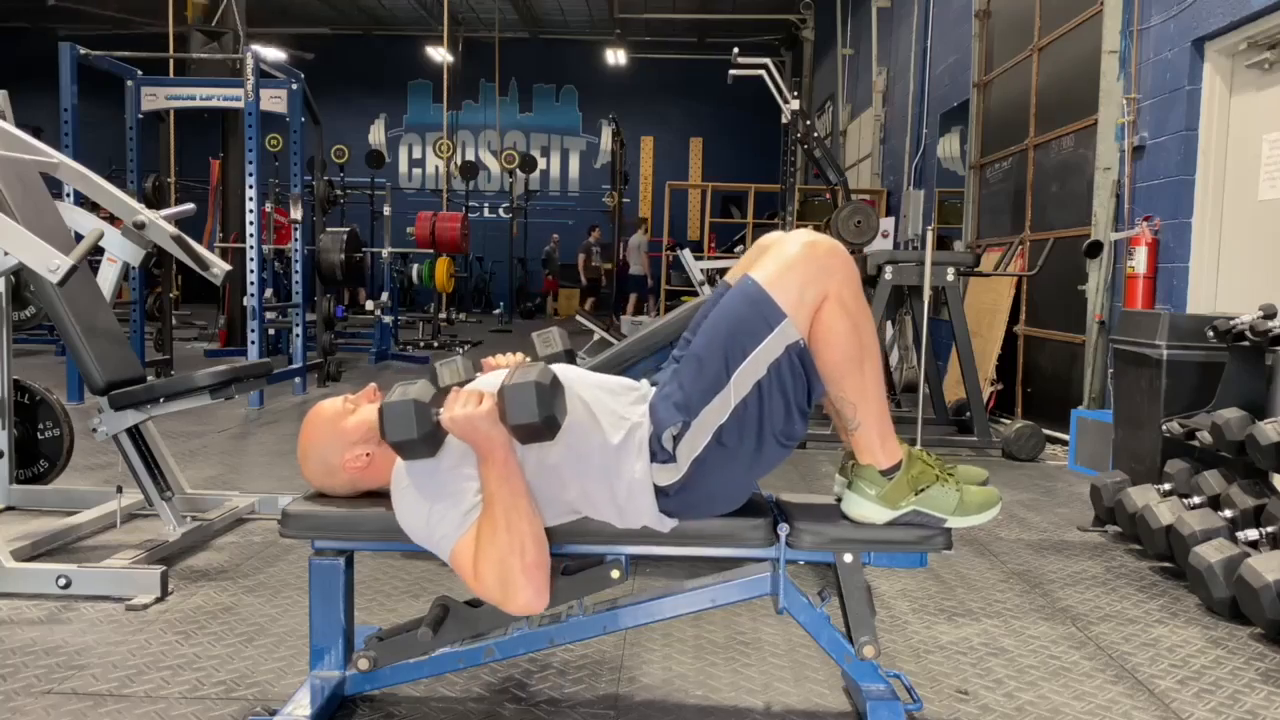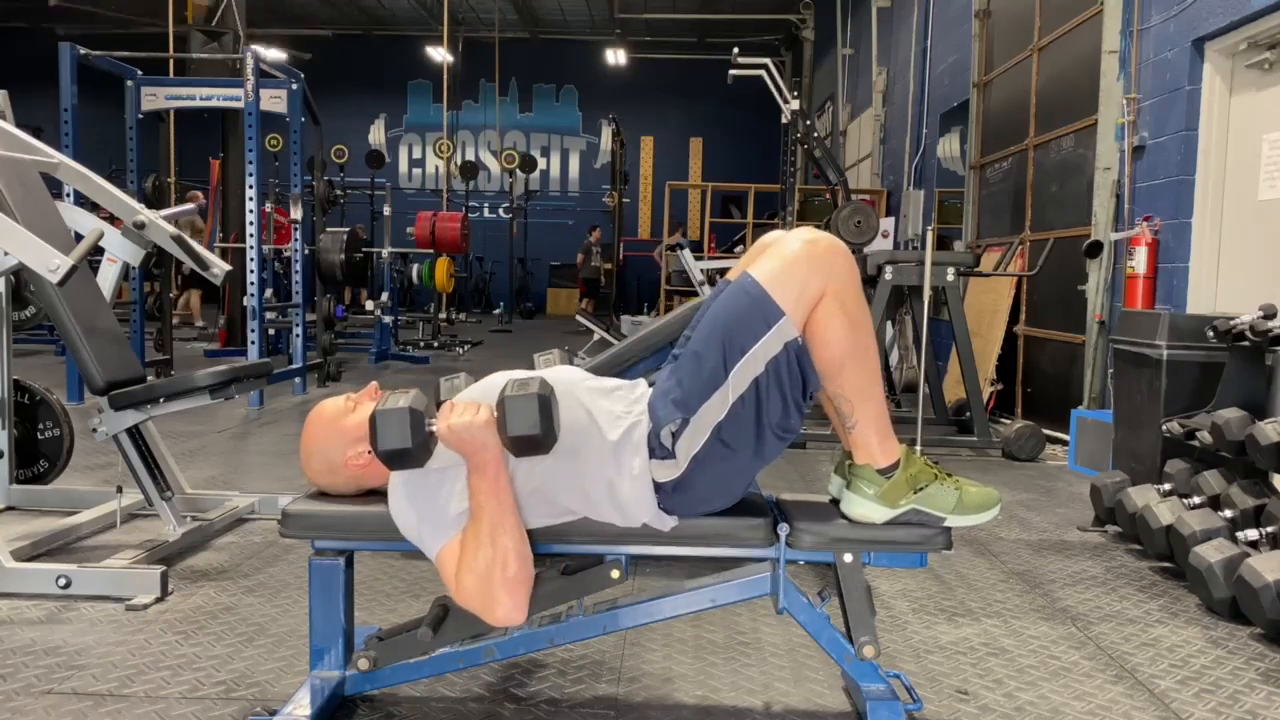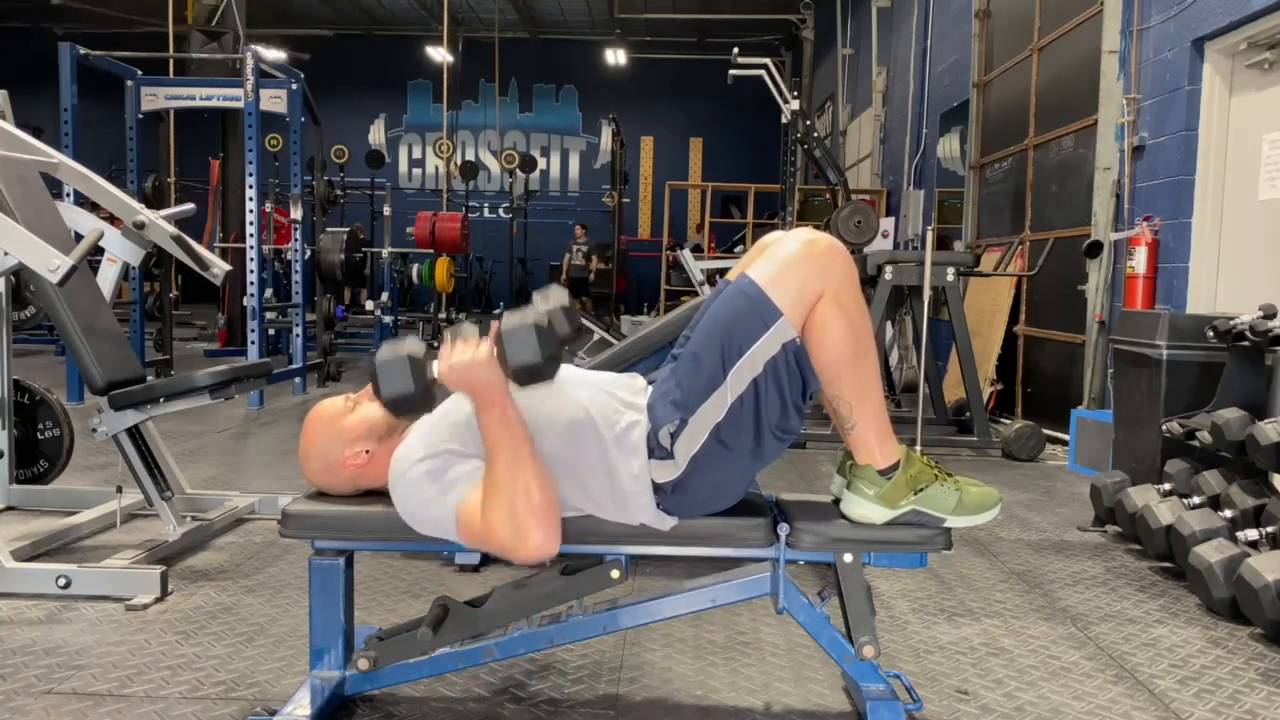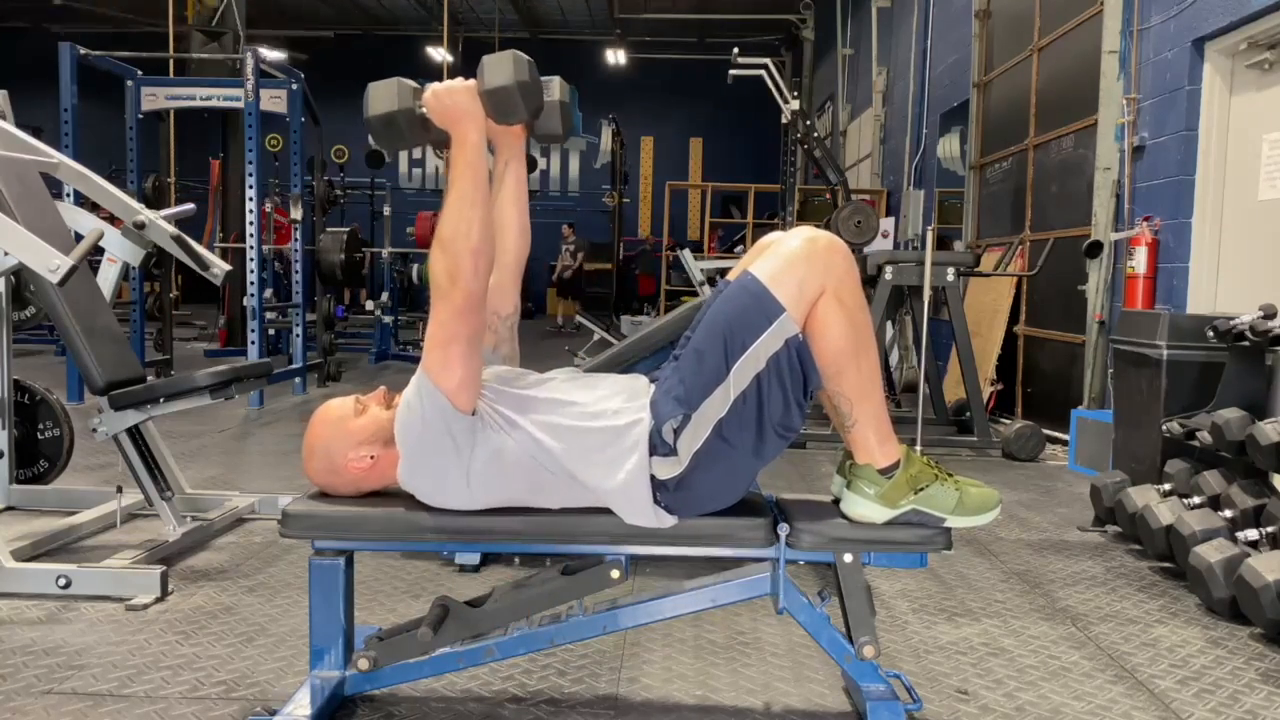
dt=1s
person 1, frame 1
left shoulder: (435, 442)
right shoulder: (423, 488)
right elbow: (524, 590)
left wrist: (515, 380)
right wrist: (491, 445)
left hip: (655, 403)
right hip: (682, 456)
left knee: (779, 248)
right knee: (818, 262)
left ankle: (872, 458)
right ankle: (886, 477)
person 1, frame 2
left shoulder: (432, 447)
right shoulder: (421, 488)
right elbow: (505, 602)
right wrist: (484, 456)
left hip: (653, 407)
right hip: (677, 456)
left knee: (780, 249)
right knee: (816, 260)
left ankle: (863, 458)
right ankle: (884, 477)
person 1, frame 3
left shoulder: (430, 435)
right shoulder: (421, 477)
right elbow: (535, 536)
left wrist: (508, 369)
right wrist: (490, 394)
left hip: (655, 408)
right hip: (676, 455)
left knee: (785, 251)
right knee: (813, 258)
left ankle: (868, 459)
right ankle: (884, 475)
person 1, frame 4
left shoulder: (461, 406)
right shoulder: (430, 444)
left elbow: (499, 281)
right elbow: (459, 287)
left wrist: (508, 148)
right wrist: (466, 132)
left hip: (667, 420)
right hip: (679, 453)
left knee: (781, 251)
right knee: (815, 256)
left ankle: (868, 460)
right ankle: (885, 476)
